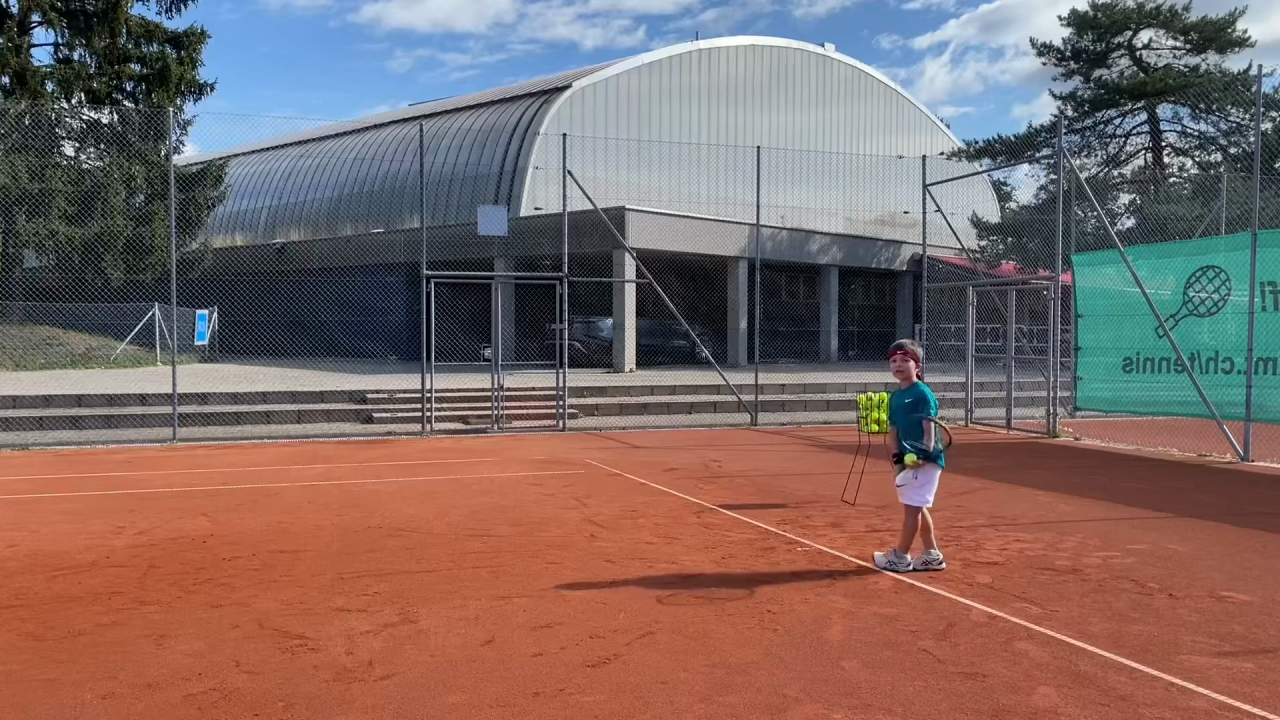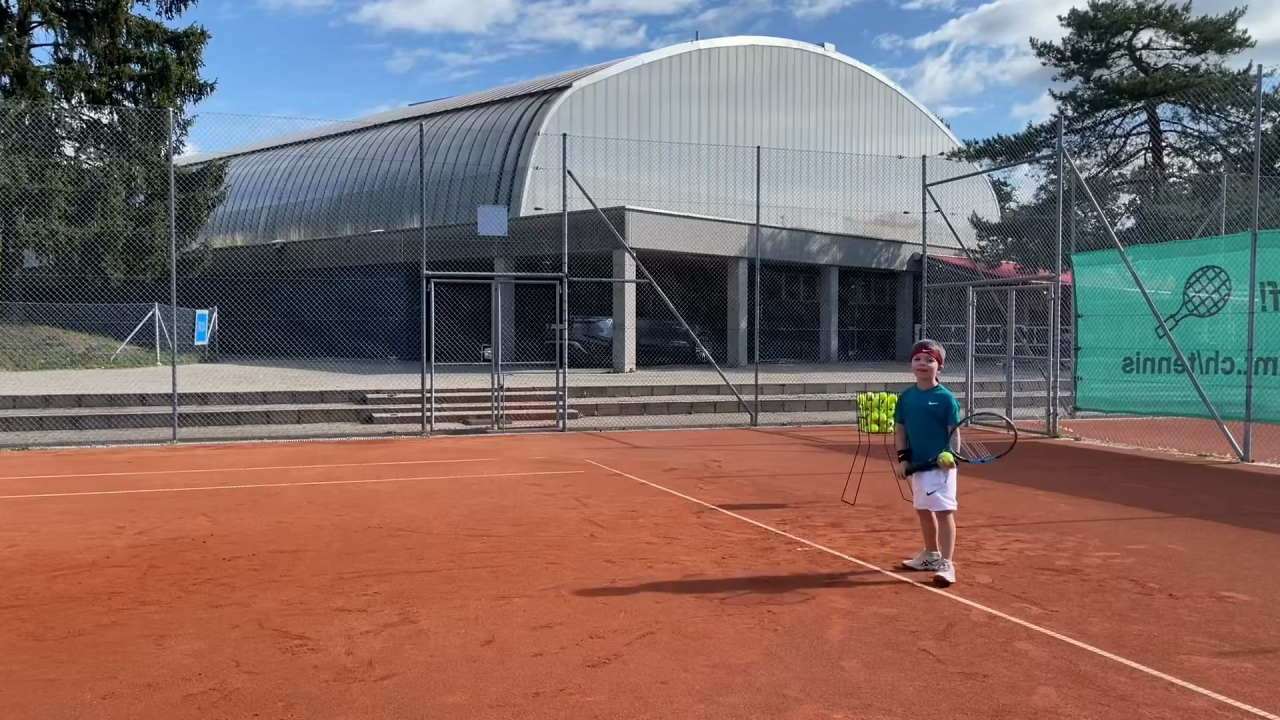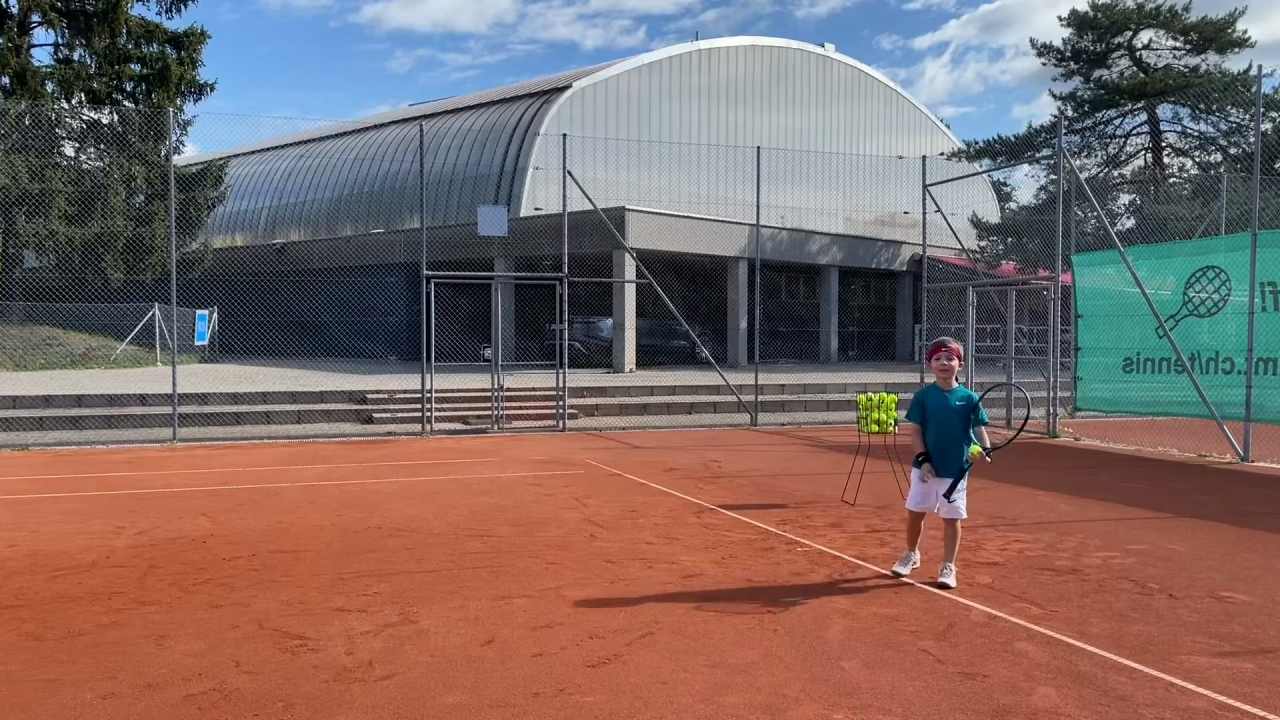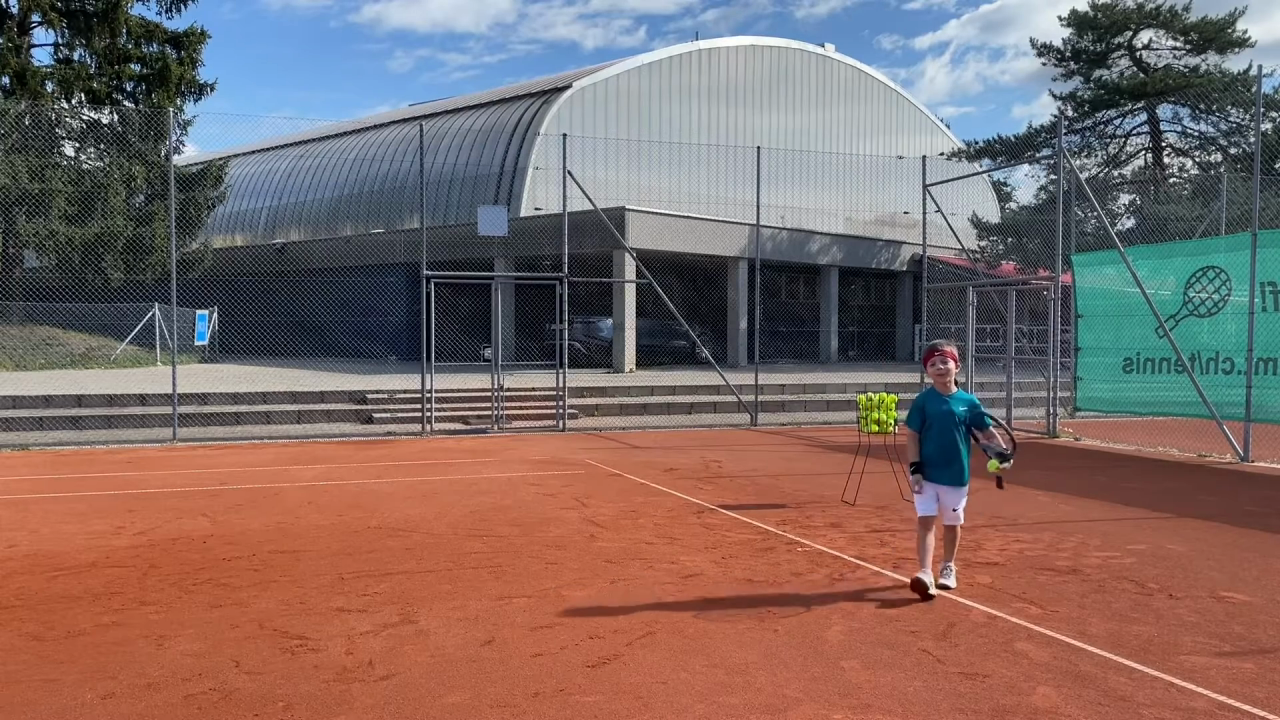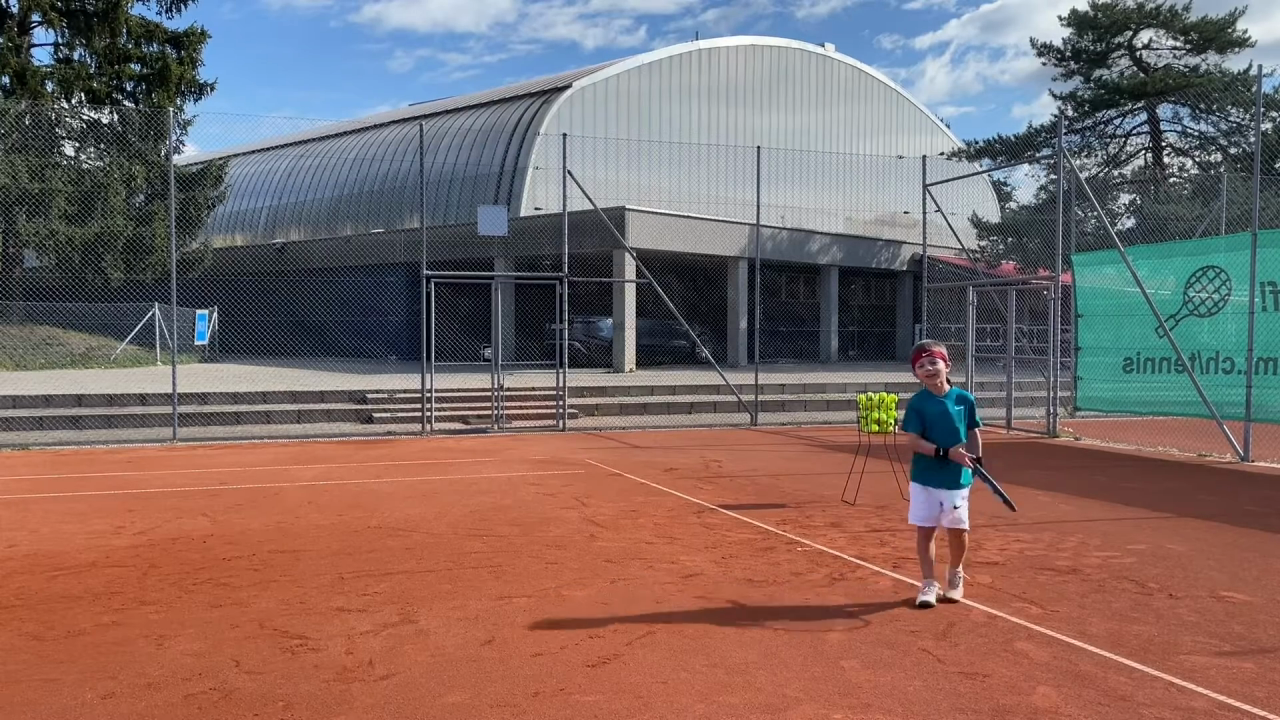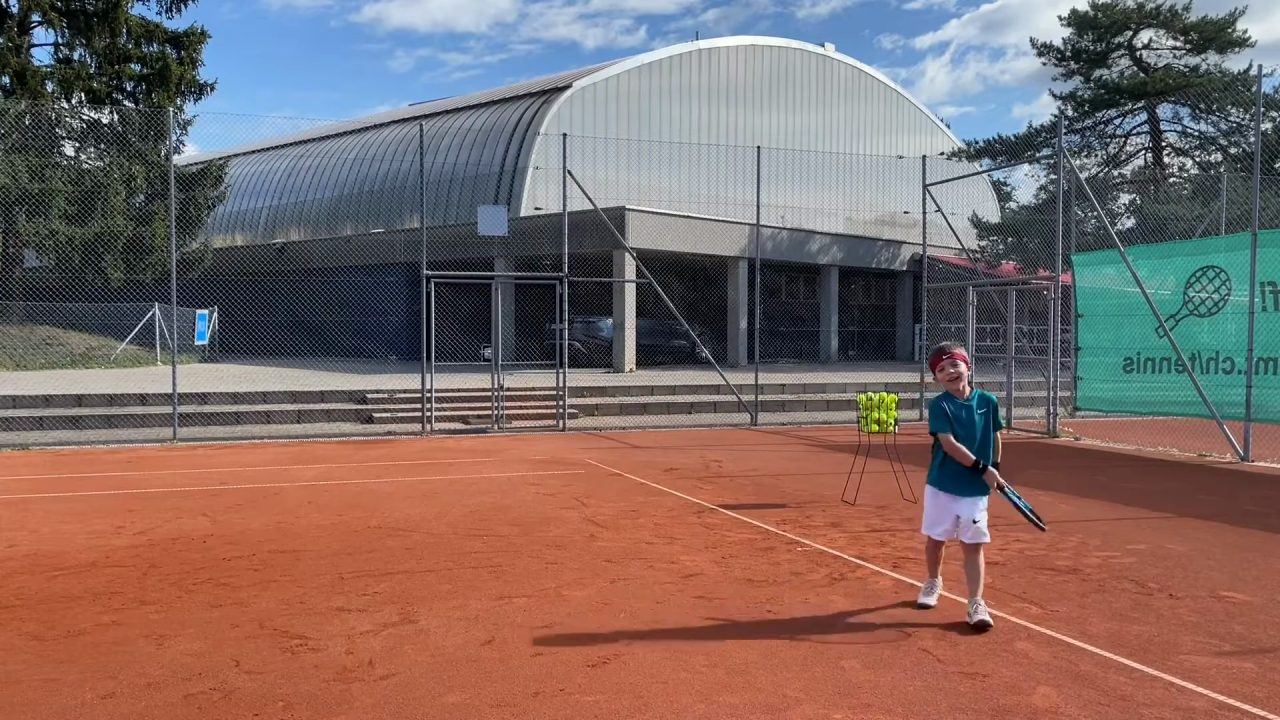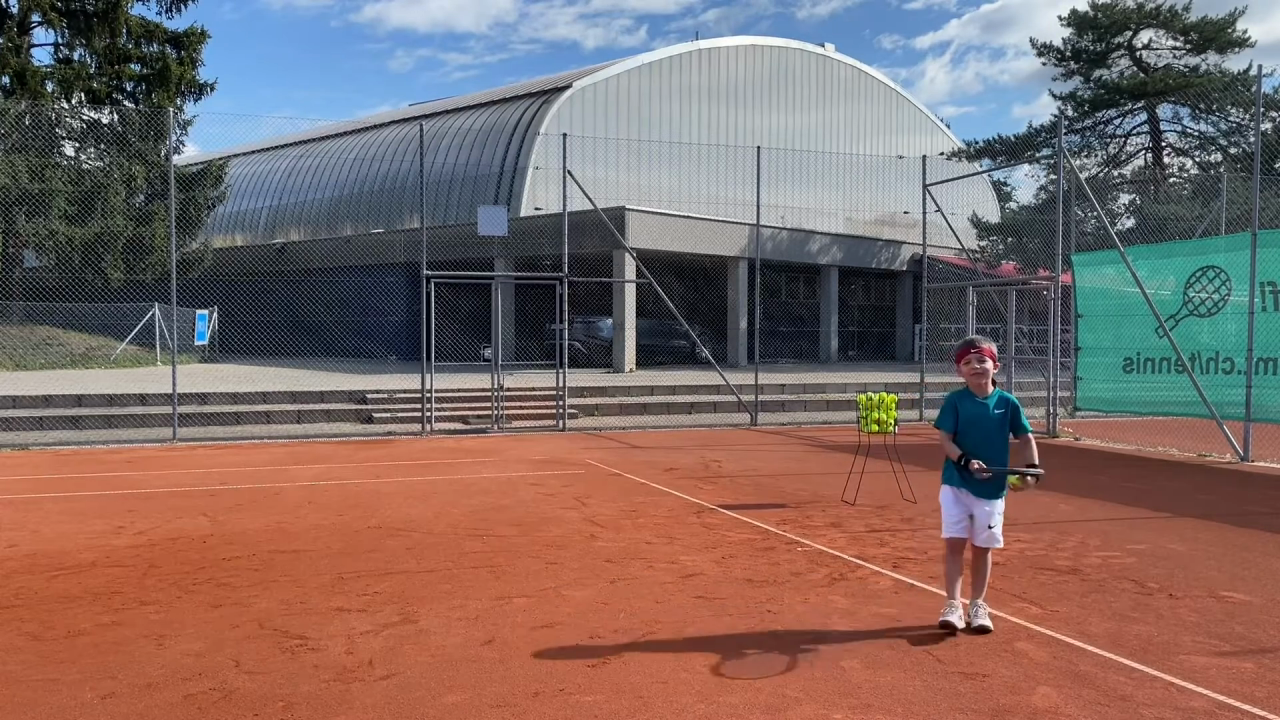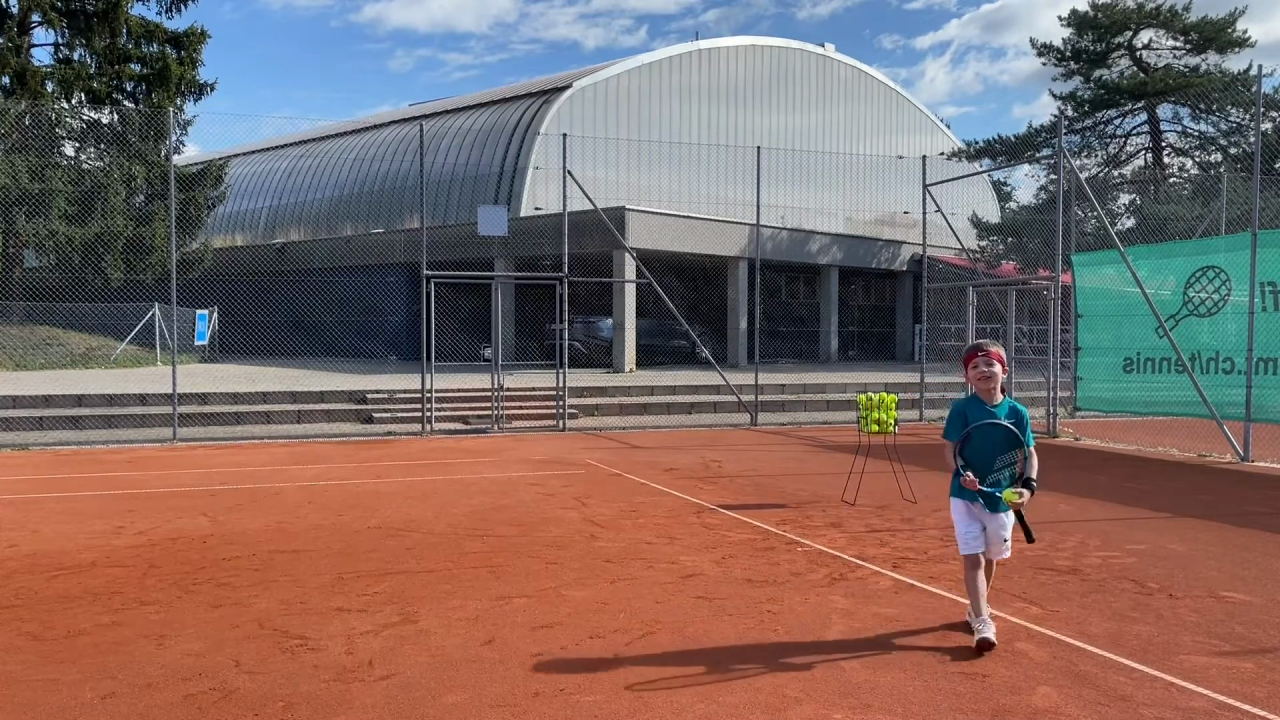
dt=0.4s
person 1, frame 1
left shoulder: (923, 394)
right shoulder: (895, 396)
left elbow: (928, 426)
right elbow: (894, 431)
right wrist: (898, 459)
left hip: (924, 460)
left knee: (912, 506)
right knee: (917, 508)
left ankle: (900, 557)
right ankle: (932, 555)
person 1, frame 2
left shoulder: (945, 398)
right shoulder: (906, 396)
left elbow: (953, 432)
right elbow: (900, 429)
right wrist: (903, 457)
left hip: (941, 465)
right hip: (918, 464)
left knee: (944, 511)
right knee: (923, 509)
left ankle: (946, 565)
right ankle: (932, 554)
person 1, frame 3
left shoulder: (969, 398)
right shoulder: (923, 396)
left elbow: (979, 429)
right elbow: (916, 431)
left wrist: (983, 450)
right wrist: (923, 460)
left hip: (955, 469)
right hip: (926, 467)
left knee: (952, 518)
right knee: (915, 513)
left ankle: (948, 567)
right ankle: (911, 554)
person 1, frame 4
left shoulder: (970, 402)
right shoulder: (922, 401)
left elbow: (987, 432)
right elbow: (912, 437)
right wrist: (915, 470)
left hip: (957, 476)
right hip: (926, 474)
left knee: (952, 524)
right knee: (926, 521)
left ankle: (948, 567)
right ankle: (924, 573)
person 1, frame 5
left shoulder: (964, 399)
right shoulder: (916, 403)
left elbow: (973, 434)
right elbow: (914, 441)
left wrist: (976, 461)
right wrist: (947, 453)
left hip: (957, 478)
right hip: (924, 479)
left knee: (958, 531)
right knee: (925, 530)
left ankle: (955, 573)
right ankle: (929, 583)
person 1, frame 6
left shoulder: (988, 401)
right shoulder: (939, 405)
left elbow: (994, 437)
right elbow: (949, 444)
left wrist: (994, 468)
right wrist: (982, 468)
left hip: (976, 489)
right hip: (942, 485)
left knee: (974, 545)
right knee: (936, 540)
left ankle: (976, 604)
right ankle: (933, 581)
person 1, frame 7
left shoulder: (1008, 403)
right shoulder: (954, 401)
left elbow: (1026, 440)
right elbow: (945, 440)
left wrist: (1029, 471)
right wrist: (966, 461)
left hip: (992, 489)
right hip: (956, 484)
left knee: (983, 548)
right knee: (954, 543)
left ankle: (978, 606)
right ankle: (953, 606)
person 1, frame 8
left shoulder: (1017, 412)
right shoulder: (962, 409)
left elbow: (1029, 454)
right elbow: (950, 450)
left wrist: (1027, 485)
right wrist: (962, 474)
left hip: (1001, 499)
right hip: (966, 497)
left knee: (990, 558)
right knee: (974, 558)
left ankle: (978, 610)
right ankle: (982, 622)
